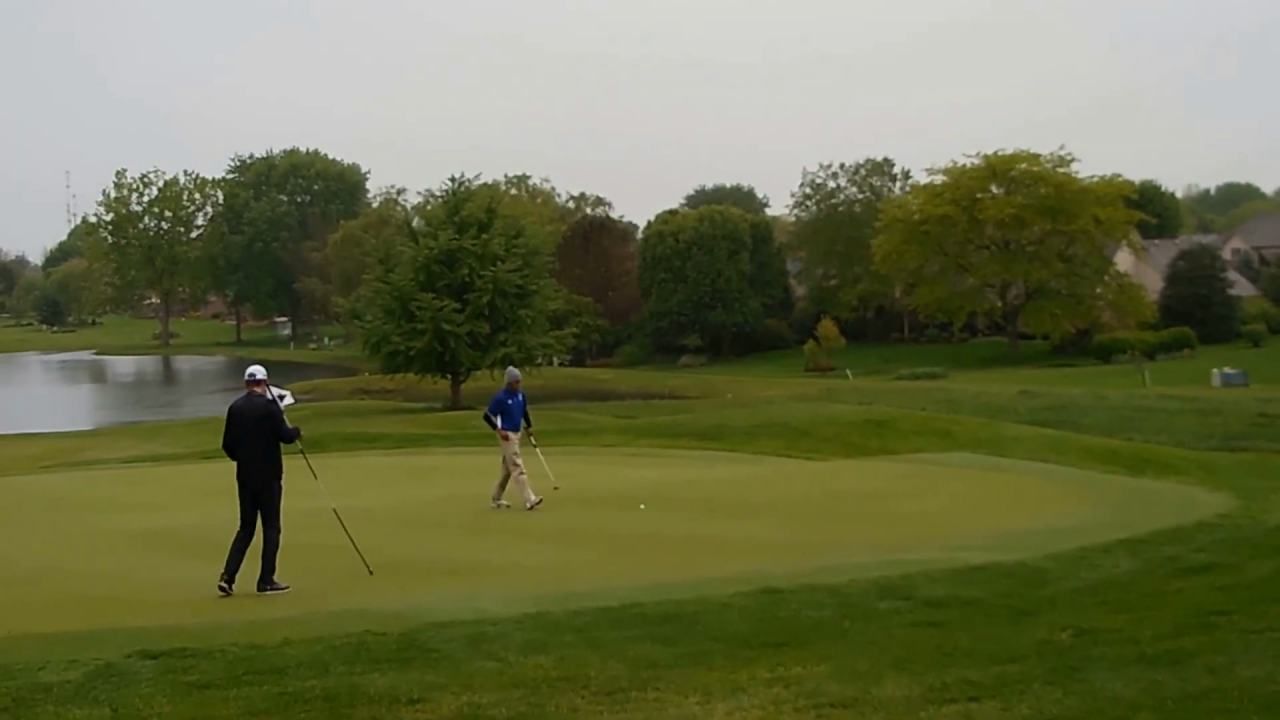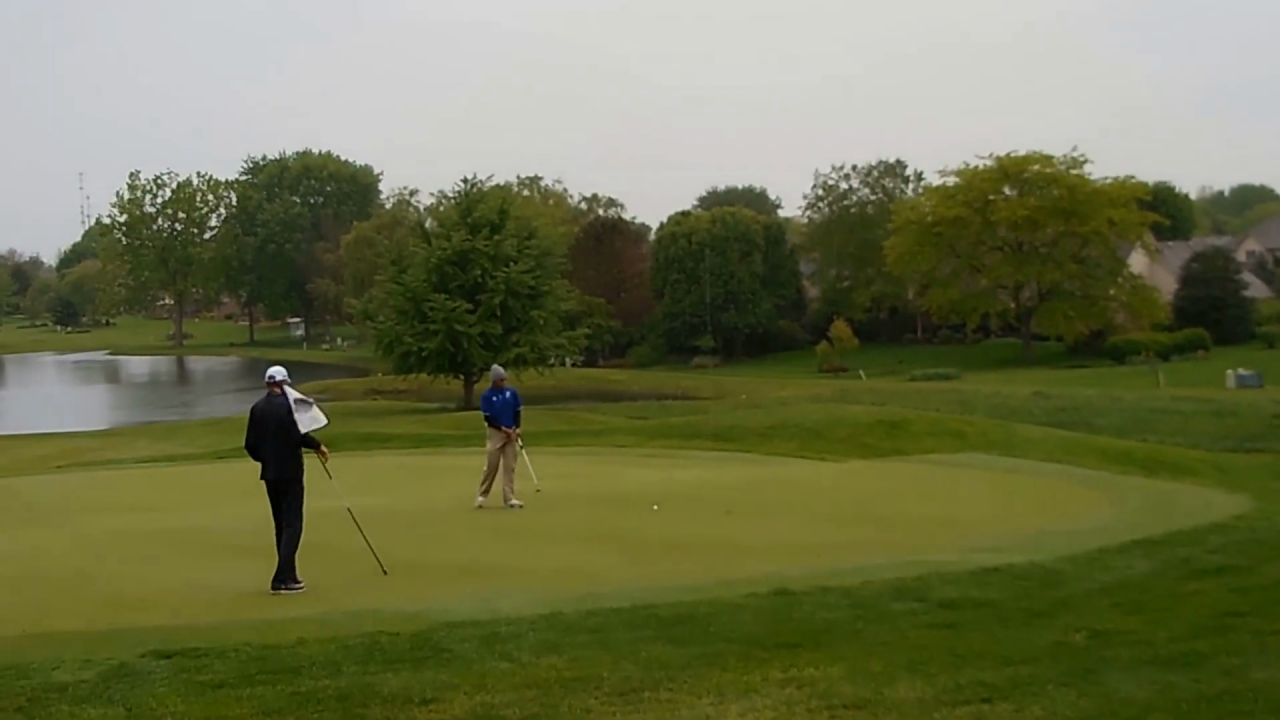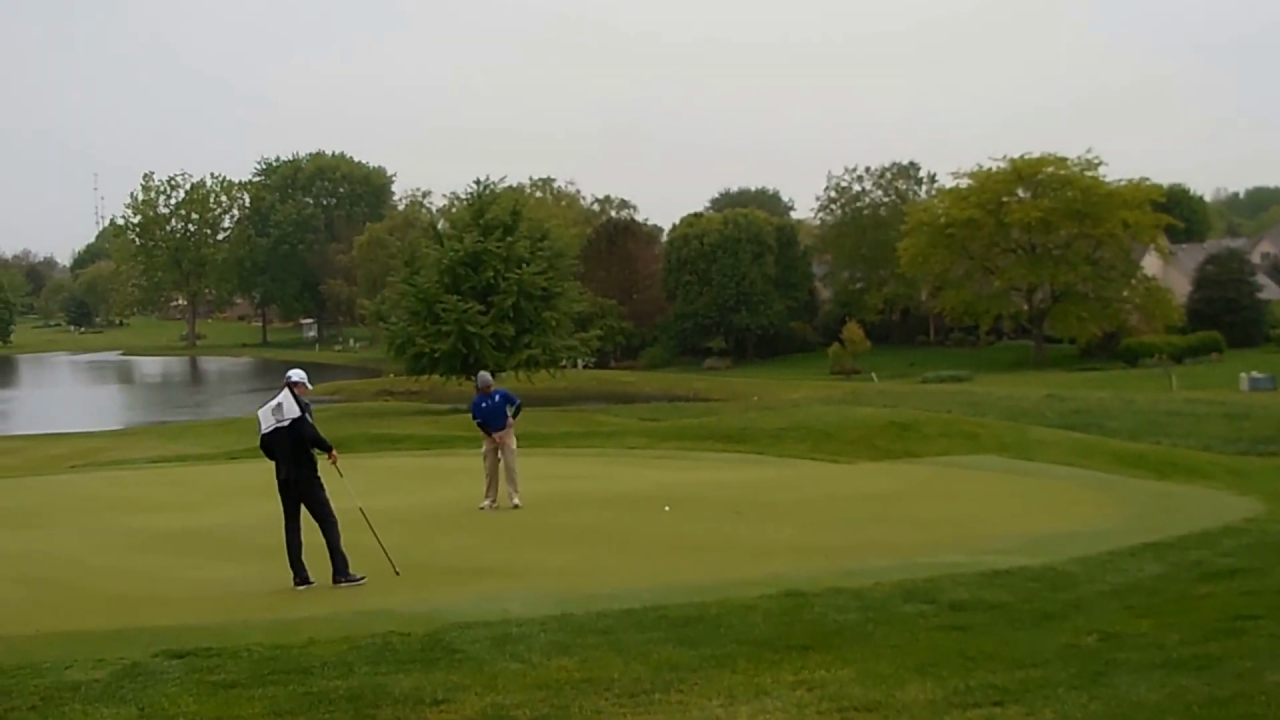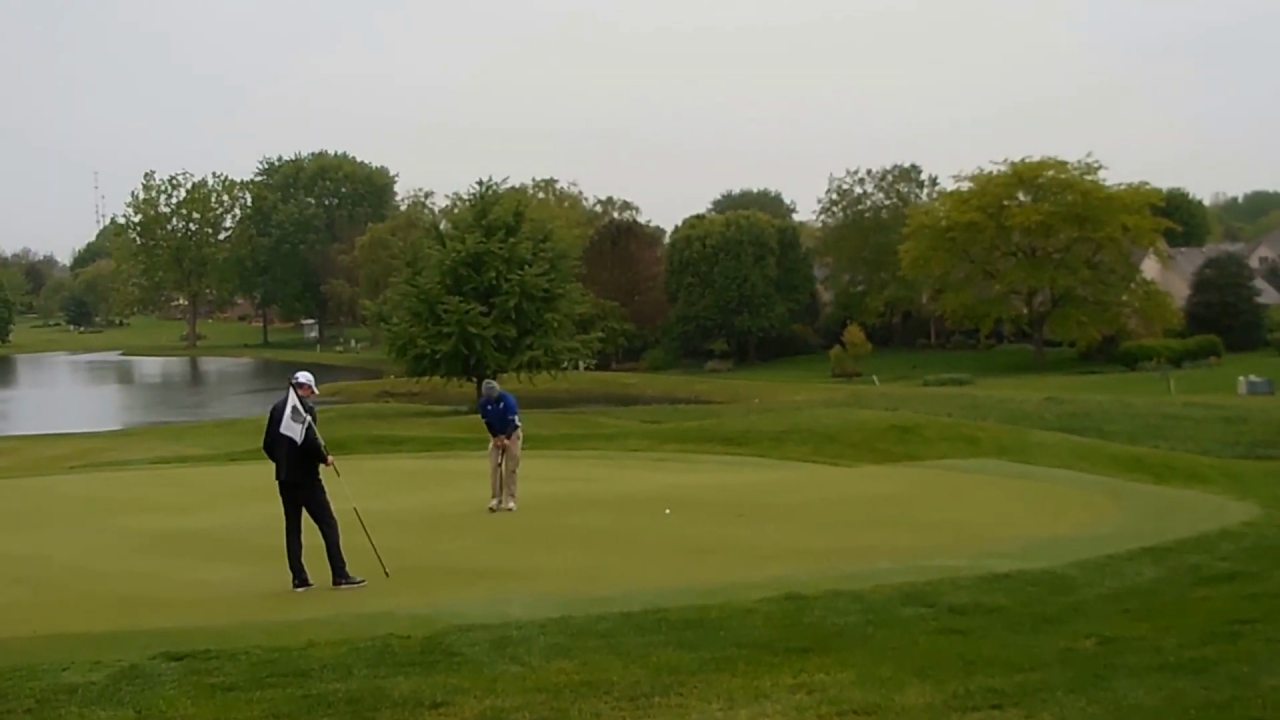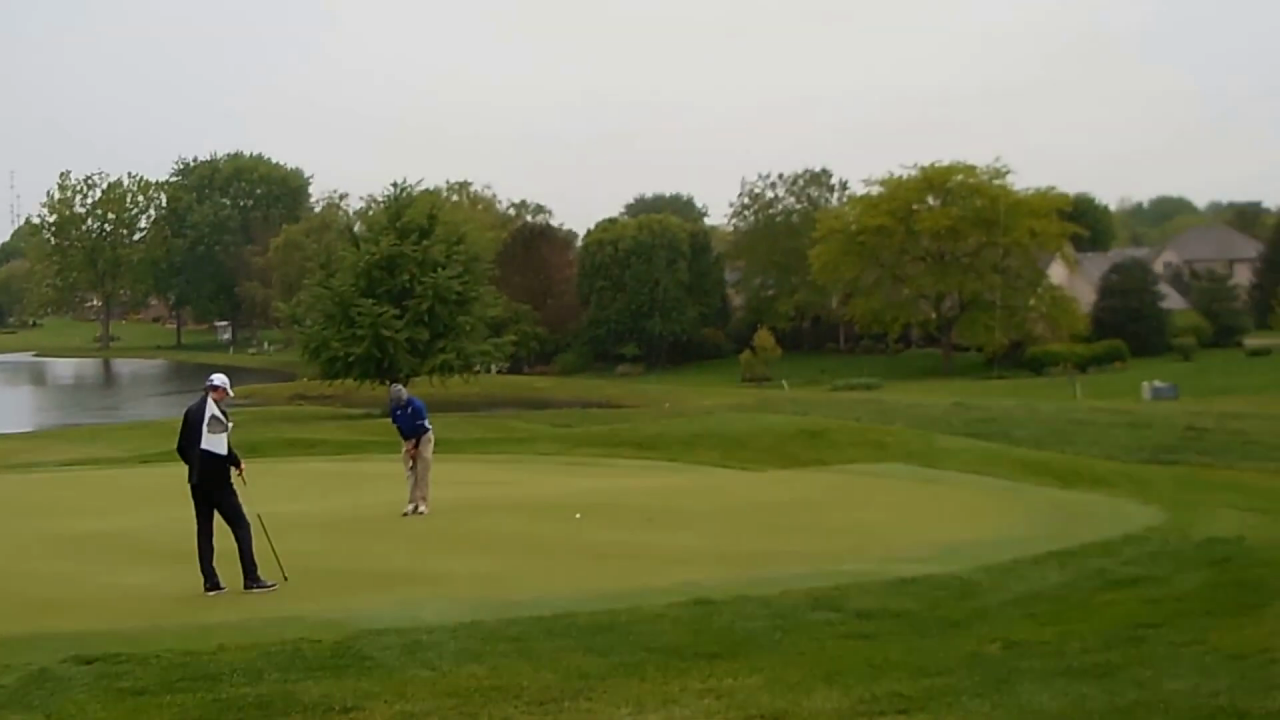
dt=0.5s
person 1, frame 1
left shoulder: (235, 407)
right shoulder: (269, 405)
left elbow: (227, 444)
right elbow: (284, 436)
right wrist: (296, 431)
left hip: (245, 475)
right hip: (268, 474)
left knee: (245, 527)
right knee: (271, 527)
left ankle: (228, 576)
right ankle: (265, 580)
person 1, frame 2
left shoulder: (257, 408)
right shoulder: (287, 404)
left elbow: (250, 444)
right elbow: (299, 435)
right wrist: (318, 445)
left hip: (270, 473)
right hip: (289, 473)
left knee: (281, 525)
right knee: (292, 526)
left ankle: (288, 575)
right ankle: (281, 579)
person 1, frame 3
right shoulder: (300, 405)
left elbow: (265, 444)
right elbow: (310, 434)
right wrist: (329, 449)
left hip: (284, 476)
right hip: (304, 474)
left knee: (292, 525)
right knee: (328, 521)
left ankle: (300, 576)
right ankle: (340, 573)
person 1, frame 4
left shoulder: (277, 409)
right shoulder: (304, 407)
left elbow: (268, 444)
right elbow: (310, 441)
right wrist: (324, 458)
left hip: (285, 477)
right hip: (305, 476)
left knee: (292, 526)
right knee: (327, 523)
left ankle: (299, 578)
right ankle: (339, 575)
person 1, frame 5
left shoulder: (191, 411)
right shoulder: (218, 412)
left elbow: (181, 447)
right elbow: (222, 445)
right wrist: (237, 463)
left hip: (197, 480)
right hip: (216, 479)
left knee: (204, 530)
right knee: (241, 526)
left ankle: (211, 582)
right ankle: (251, 579)
